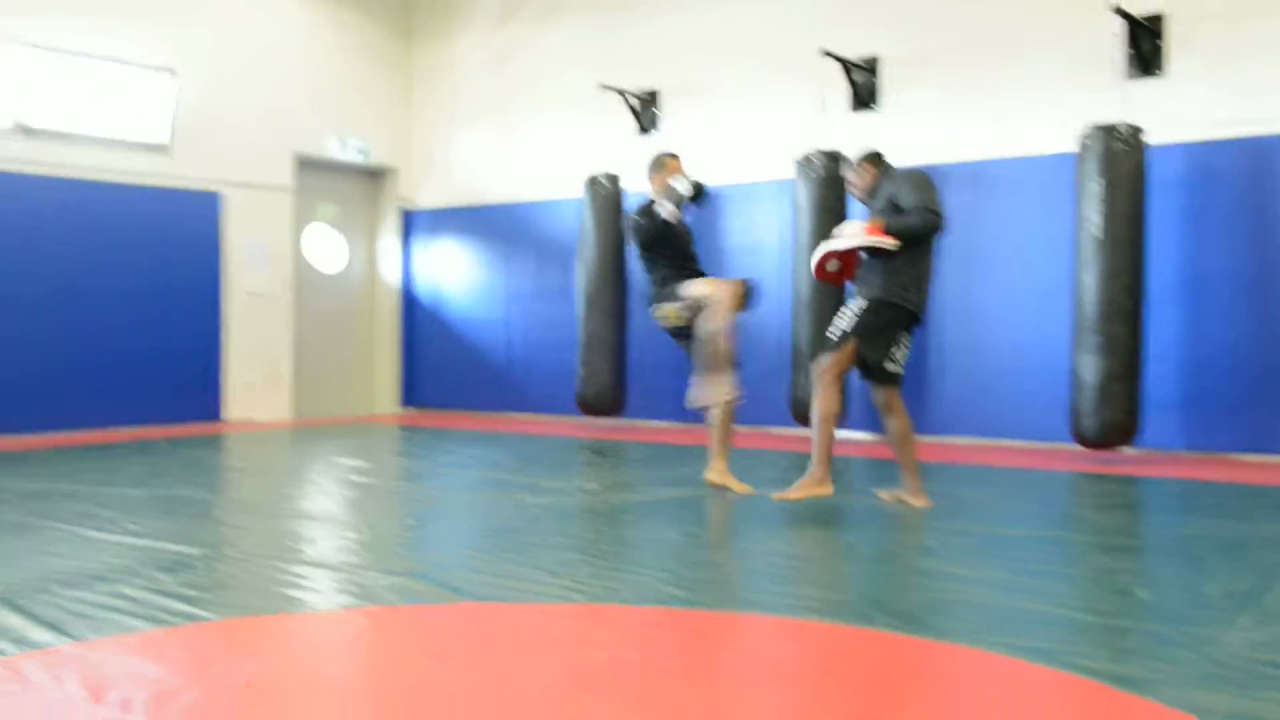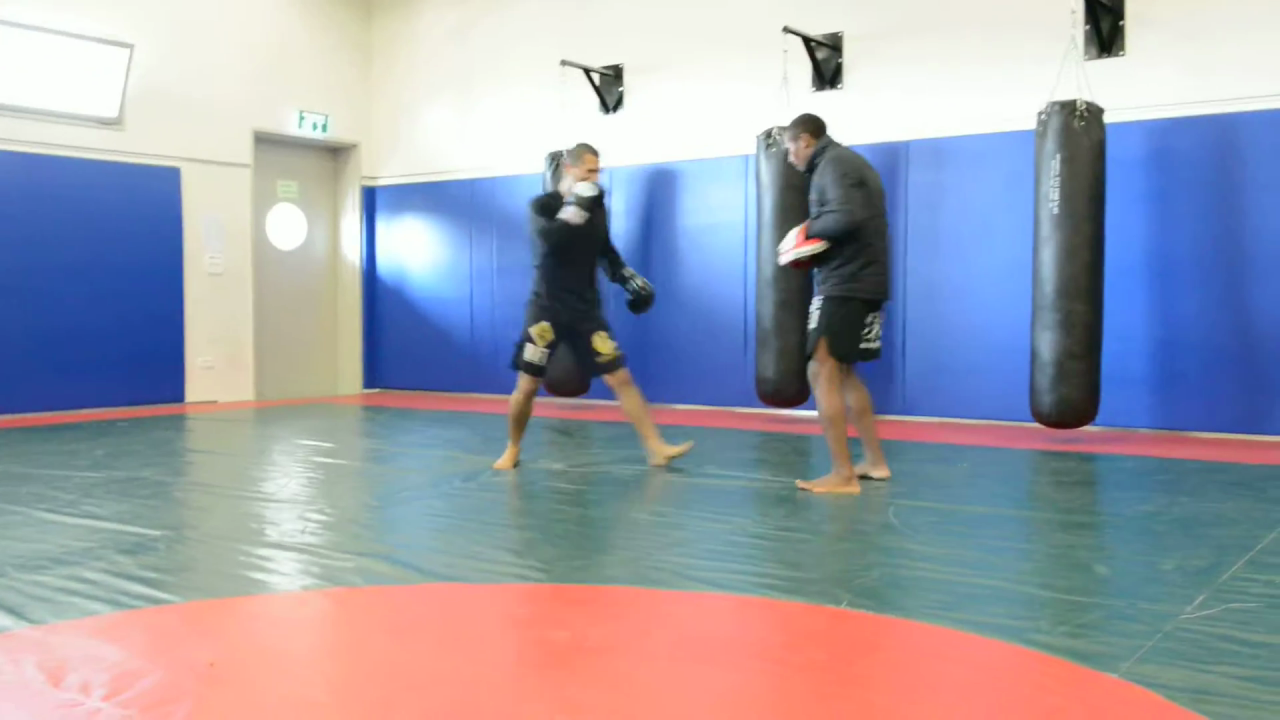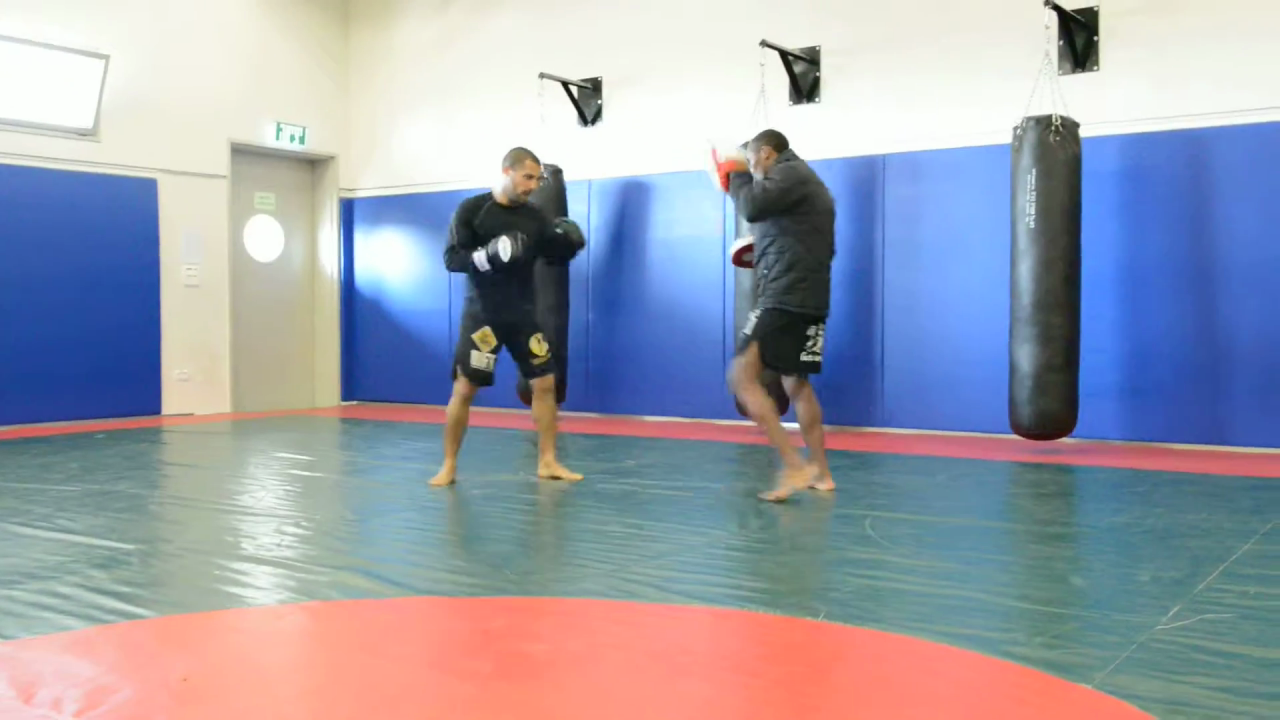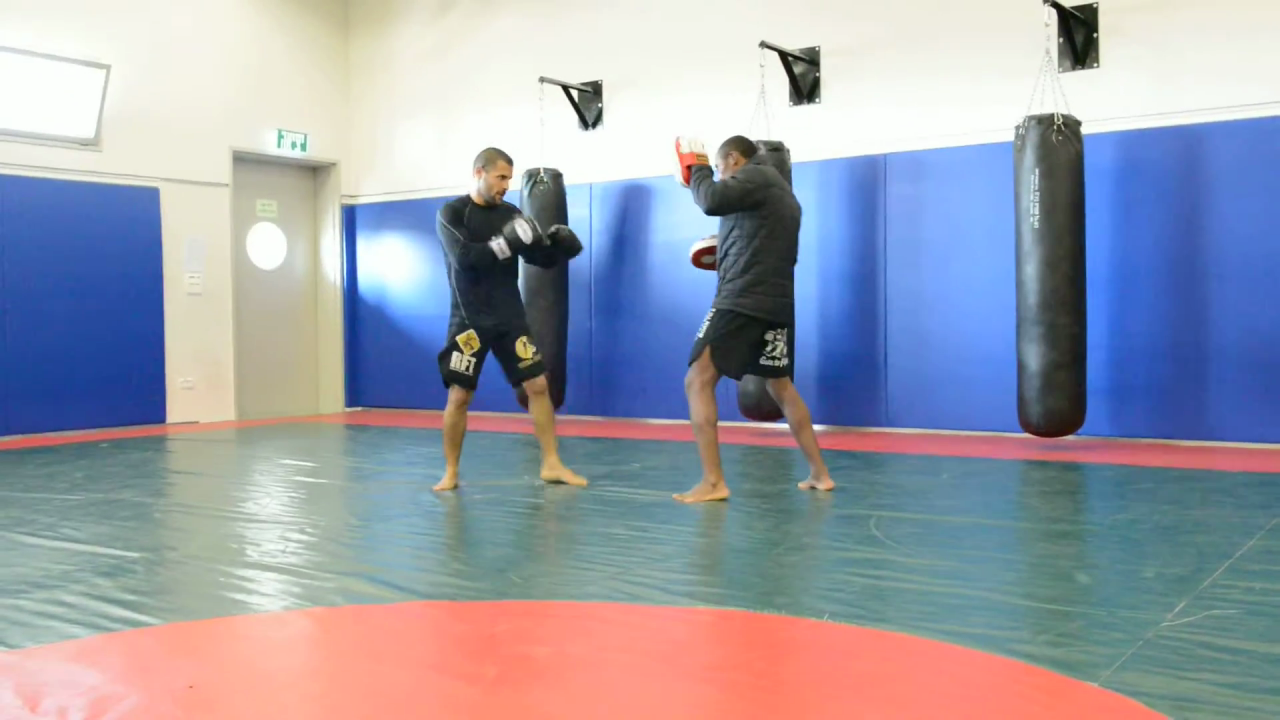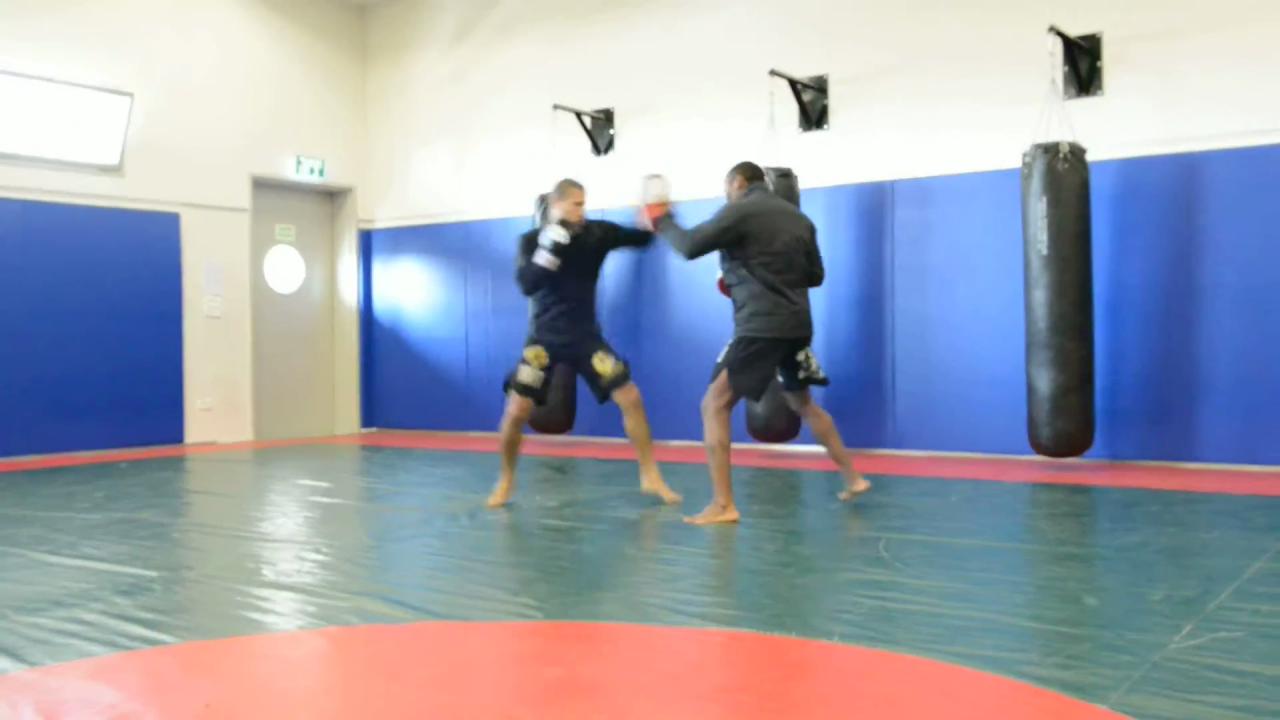
dt=0.4s
person 1, frame 1
left shoulder: (909, 180)
right shoulder: (883, 202)
left elbow: (930, 219)
left wrist: (879, 227)
right wrist: (851, 268)
left hip: (884, 299)
right hip: (891, 301)
left knee: (827, 370)
right knee: (886, 396)
left ankle: (819, 474)
right ankle: (912, 487)
person 1, frame 2
left shoulder: (833, 164)
right shoulder: (852, 164)
left elbow: (852, 216)
left wrist: (810, 230)
left hip: (842, 285)
right hip: (867, 283)
left knee: (821, 371)
right knee: (845, 372)
left ankle: (842, 474)
right ankle: (875, 460)
person 1, frame 3
left shoulder: (789, 174)
right shoulder: (812, 184)
left elbow: (754, 208)
left wrist: (736, 176)
right wrist: (764, 253)
left hip: (785, 298)
right hip: (811, 299)
left knee: (743, 376)
right knee: (796, 383)
left ankle: (794, 463)
right ankle: (820, 472)
person 1, frame 4
left shoulder: (755, 176)
right shoulder: (783, 190)
left elbow: (713, 201)
left wrist: (696, 169)
right wrist: (728, 252)
left hip: (740, 301)
right hip: (777, 304)
left knee: (698, 381)
right knee: (781, 385)
left ankle: (713, 482)
right ankle: (819, 473)
person 1, frame 5
left shoulder: (741, 211)
right shoulder: (798, 218)
left elbow: (692, 246)
right elbow: (815, 275)
left wrist: (659, 219)
left hip: (759, 328)
right hip: (797, 325)
left knee: (715, 405)
right knee: (803, 402)
left ankle: (723, 504)
right ankle: (851, 476)
person 2, frame 1
left shoulder: (678, 221)
right shoulder: (645, 213)
right elbow: (648, 235)
right wrist: (675, 199)
left hip: (692, 306)
right hip: (676, 302)
right knee: (724, 292)
left ankle: (719, 469)
right ankle: (710, 378)
person 2, frame 2
left shoulder: (597, 207)
right shoulder: (543, 205)
right elbow: (551, 241)
left wrist: (630, 277)
right wrist: (575, 205)
left hip: (586, 309)
right hip: (548, 309)
left knee: (620, 378)
right knee: (528, 384)
left ankle: (656, 447)
right ankle: (512, 450)
person 2, frame 3
left shoulder: (533, 215)
right shoulder: (471, 210)
left elbow: (556, 252)
right elbow: (452, 259)
left wrist: (569, 240)
right wrist: (492, 254)
left hip: (522, 313)
right hip: (483, 314)
left knee: (544, 384)
right knee: (464, 390)
left ankle: (548, 461)
right ankle: (448, 466)
person 2, frame 4
left shoulder: (510, 214)
right shoulder: (452, 213)
left elbow: (540, 258)
right elbow: (464, 259)
left wrist: (559, 245)
right wrist: (507, 241)
left hip: (510, 315)
right hip: (470, 318)
left knee: (538, 386)
right knee: (459, 396)
left ankle: (552, 464)
right ankle: (450, 473)
person 2, frame 5
left shoulder: (594, 233)
right shoulder: (531, 240)
left elbow: (641, 238)
right elbow: (528, 285)
right wrist: (549, 250)
left hip: (585, 336)
right hip: (545, 338)
left knee: (631, 399)
right knee: (517, 411)
left ankle: (651, 477)
right ankle: (506, 482)
